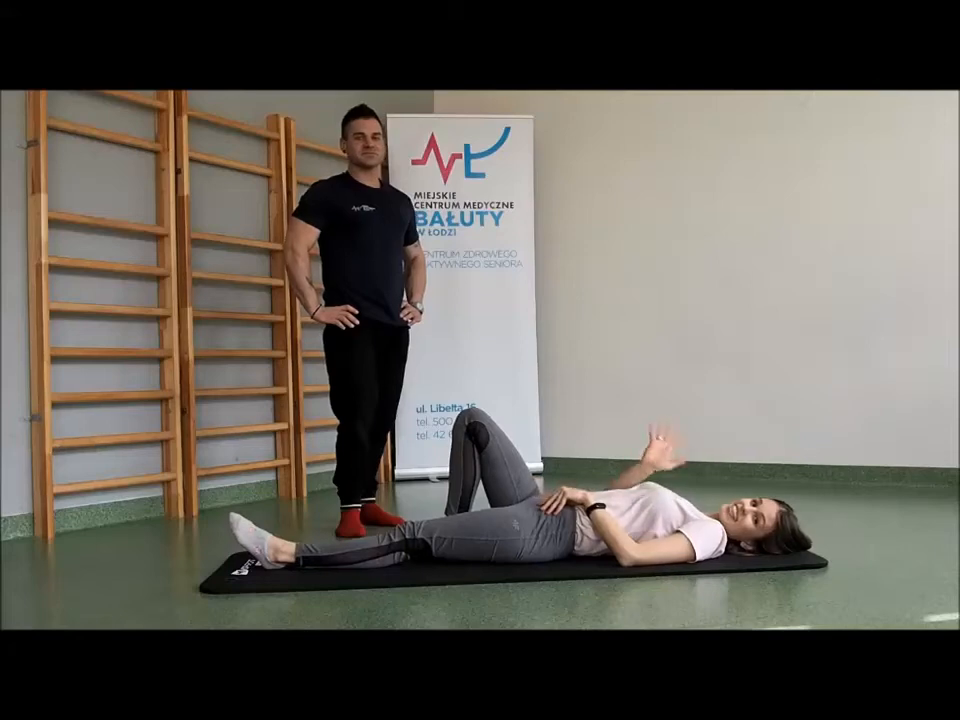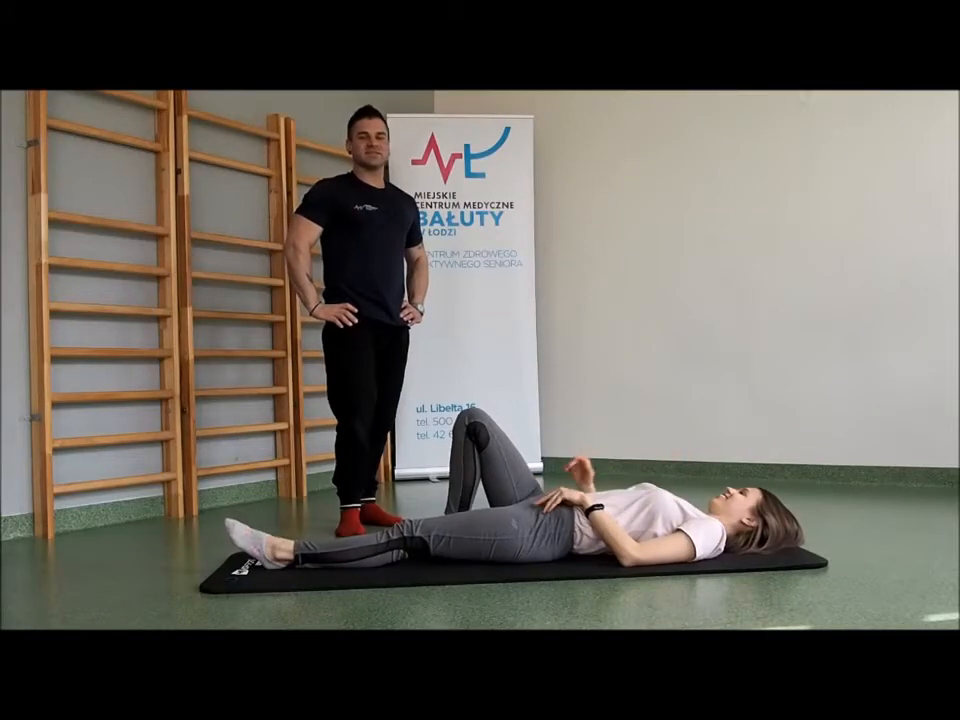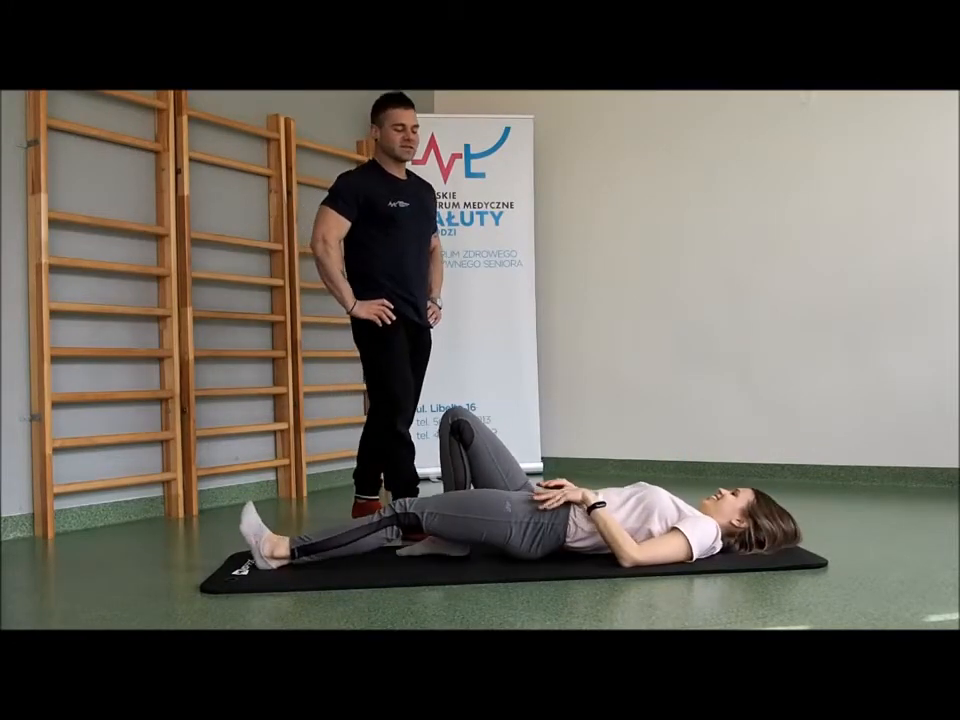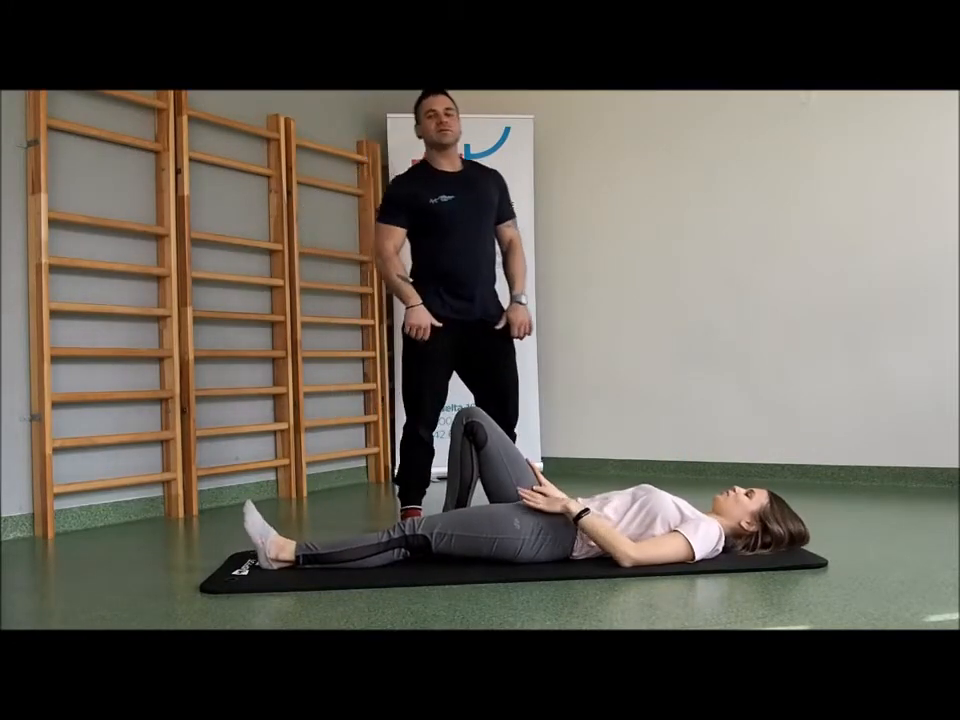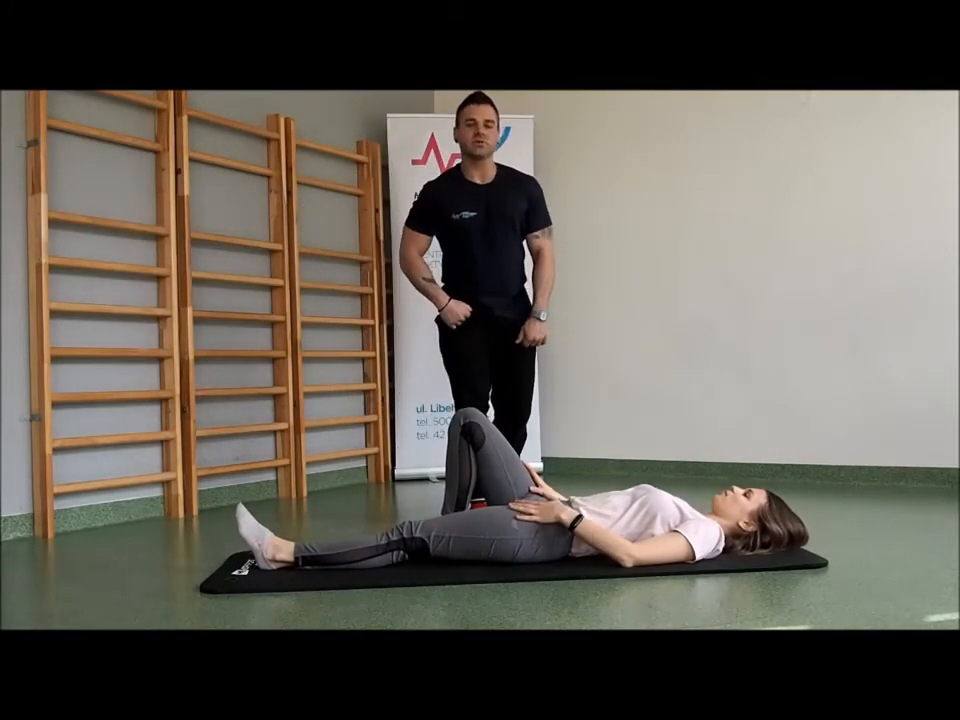
dt=1s
person 1, frame 1
left shoulder: (710, 538)
right shoulder: (697, 514)
left elbow: (631, 554)
left wrist: (586, 499)
right wrist: (647, 466)
left hip: (545, 535)
right hip: (544, 507)
left knee: (410, 537)
right knee: (472, 422)
left ankle: (289, 555)
right ankle: (452, 534)
person 1, frame 2
left shoulder: (710, 535)
right shoulder: (690, 516)
left elbow: (633, 555)
left wrist: (587, 501)
right wrist: (586, 483)
left hip: (546, 534)
right hip: (544, 508)
left knee: (408, 536)
right knee: (472, 422)
left ankle: (286, 553)
right ankle: (450, 534)
person 1, frame 3
left shoulder: (704, 534)
right shoulder: (689, 518)
left elbow: (634, 556)
left wrist: (588, 499)
right wrist: (577, 490)
left hip: (539, 526)
right hip: (538, 503)
left knee: (403, 512)
right knee: (457, 421)
left ankle: (284, 551)
right ankle: (449, 537)
person 1, frame 4
left shoulder: (707, 536)
right shoulder: (692, 517)
left elbow: (630, 554)
left wrist: (573, 509)
right wrist: (559, 493)
left hip: (547, 536)
right hip: (557, 512)
left knee: (411, 535)
right knee: (470, 420)
left ankle: (291, 554)
right ankle: (449, 535)
person 1, frame 5
left shoulder: (706, 536)
right shoulder: (690, 516)
left elbow: (630, 554)
left wrist: (567, 515)
right wrist: (557, 495)
left hip: (547, 537)
right hip: (555, 511)
left knee: (408, 538)
right knee: (468, 420)
left ankle: (289, 555)
right ankle: (451, 532)
person 2, frame 1
left shoulder: (400, 201)
right shoulder: (327, 194)
left elbow: (415, 257)
right elbow: (295, 251)
left wrist: (417, 302)
right wrist: (316, 307)
left hip: (395, 327)
right hip: (352, 327)
left knee: (382, 418)
right knee: (357, 416)
left ankle: (368, 501)
right ankle: (350, 509)
person 2, frame 2
left shoulder: (404, 203)
right shoulder: (330, 192)
left elbow: (418, 259)
right elbow: (296, 248)
left wrist: (418, 304)
right wrist: (316, 305)
left hip: (394, 326)
right hip: (351, 324)
left knee: (382, 417)
right knee: (356, 415)
left ankle: (367, 500)
right ankle: (350, 510)
person 2, frame 3
left shoulder: (423, 190)
right shoulder: (356, 184)
right elbow: (323, 243)
left wrist: (435, 298)
right wrist: (352, 303)
left hip: (417, 320)
right hip: (380, 318)
left knee: (388, 413)
right knee: (395, 412)
left ankle: (366, 498)
person 2, frame 4
left shoulder: (490, 180)
right shoulder: (408, 186)
left elbow: (511, 242)
right elbow: (386, 251)
left wrist: (519, 300)
right wrist: (413, 304)
left hip: (487, 318)
right hip: (433, 321)
left knee: (503, 414)
right knee: (422, 419)
right ankle: (411, 508)
person 2, frame 5
left shoulder: (524, 187)
right shoulder: (438, 193)
left elbow: (543, 252)
right elbow: (409, 255)
left wrist: (539, 314)
right wrist: (443, 302)
left hip: (515, 319)
right hip: (463, 320)
left knee: (515, 413)
right knee: (473, 411)
